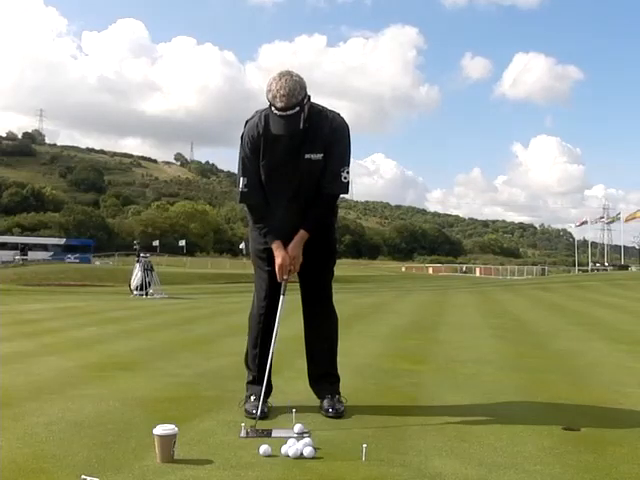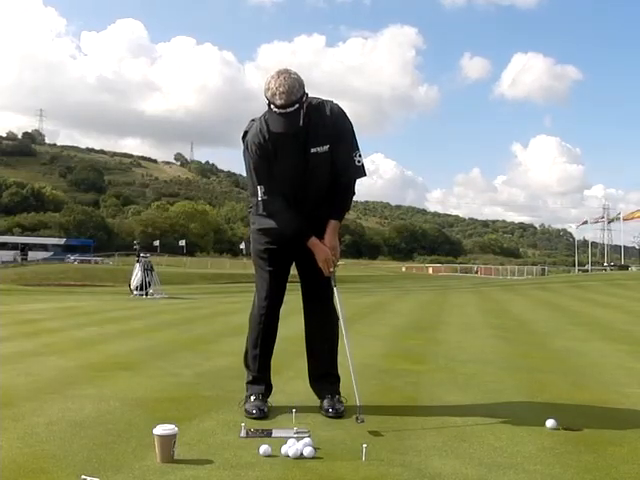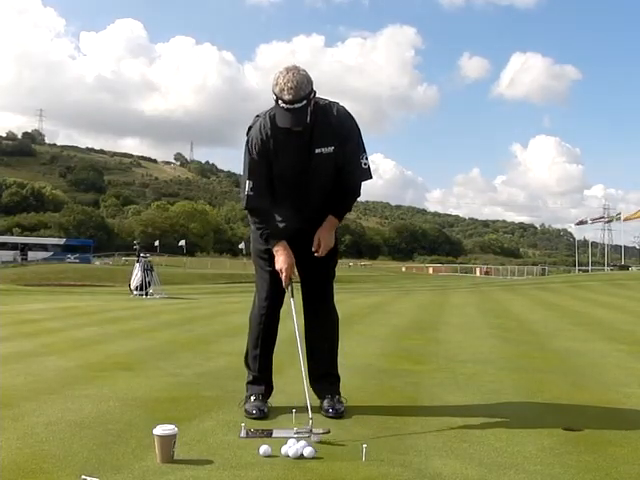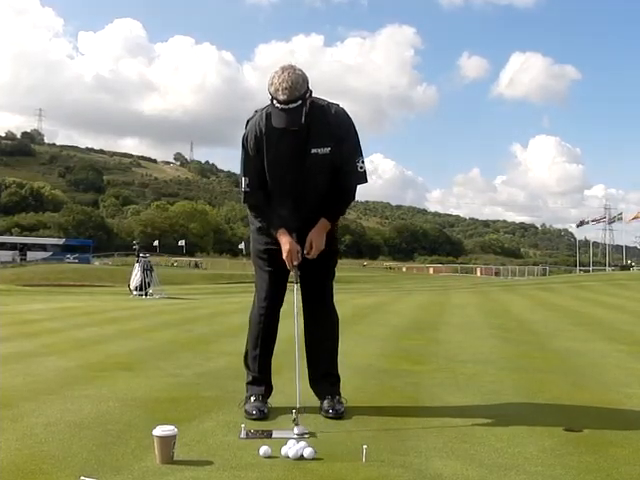
dt=1s
person 1, frame 1
left shoulder: (333, 126)
right shoulder: (255, 128)
left elbow: (331, 193)
right elbow: (251, 195)
left wrist: (300, 240)
right wrist: (276, 245)
left hip: (316, 228)
right hip: (268, 228)
left knee: (320, 304)
right knee: (265, 305)
left ankle: (328, 389)
right ankle: (256, 387)
person 1, frame 2
left shoulder: (333, 118)
right shoulder: (257, 135)
left elbow: (346, 179)
right elbow: (268, 202)
left wrist: (332, 228)
right wrist: (311, 244)
left hip: (321, 225)
right hip: (272, 226)
left knee: (322, 304)
right knee: (266, 304)
left ankle: (328, 389)
right ankle: (256, 389)
person 1, frame 3
left shoulder: (339, 121)
right shoulder: (262, 130)
left elbow: (352, 181)
right elbow: (255, 199)
left wrist: (332, 223)
right wrist: (279, 247)
left hip: (321, 226)
right hip: (271, 228)
left knee: (322, 305)
right knee: (267, 304)
left ankle: (328, 389)
right ankle: (257, 389)
person 1, frame 4
left shoulder: (336, 121)
right shoulder: (258, 126)
left elbow: (348, 183)
right elbow: (252, 193)
left wrist: (323, 227)
right wrist: (281, 234)
left hip: (320, 226)
right hip: (270, 227)
left knee: (321, 305)
right knee: (266, 304)
left ankle: (328, 390)
right ankle: (257, 389)
